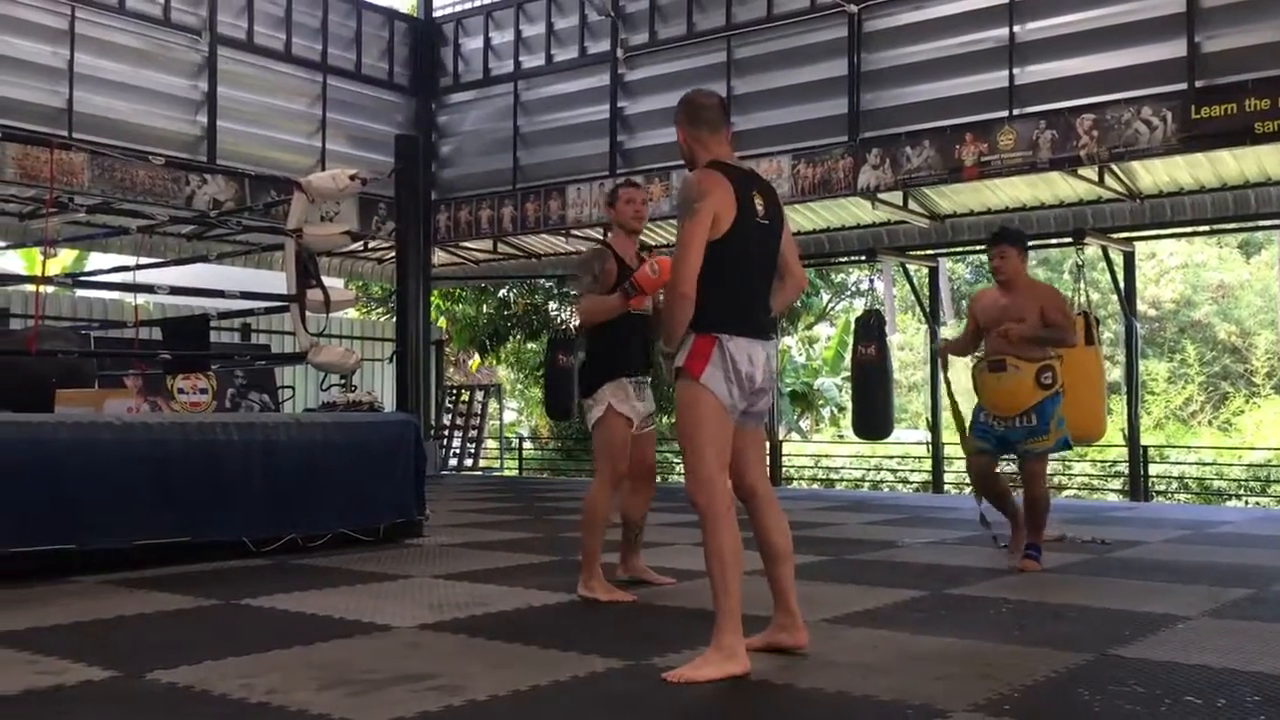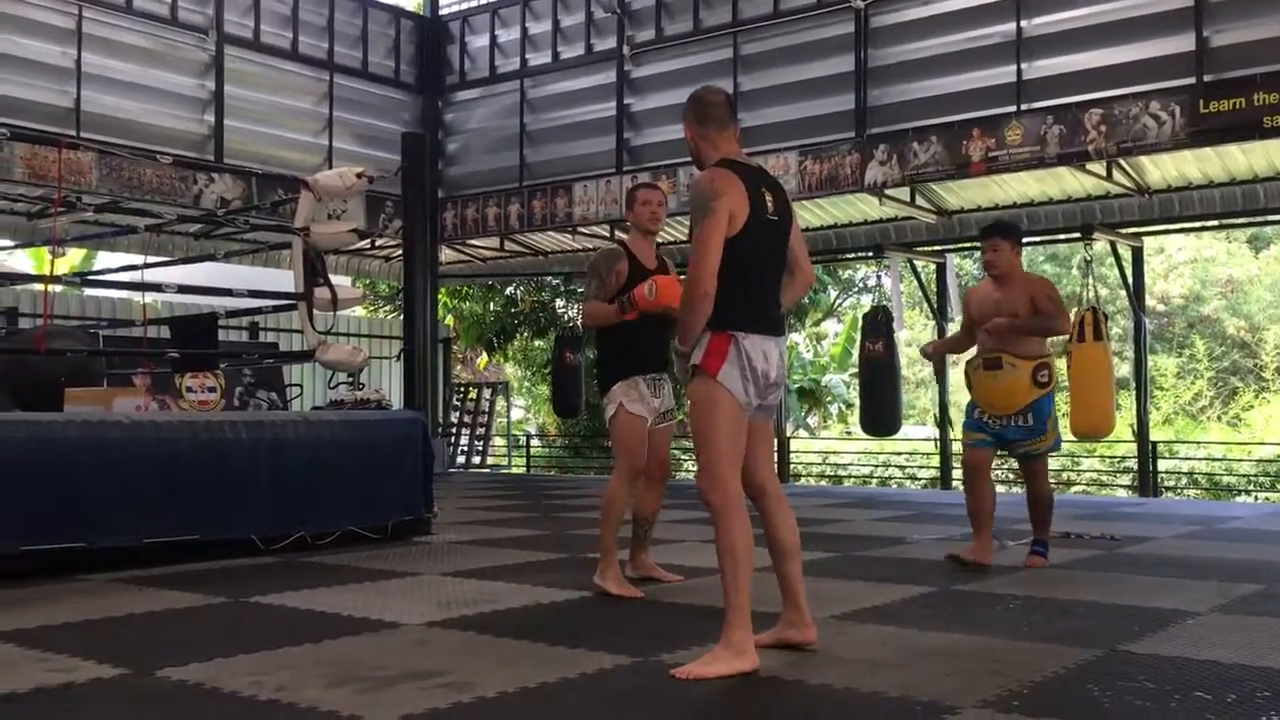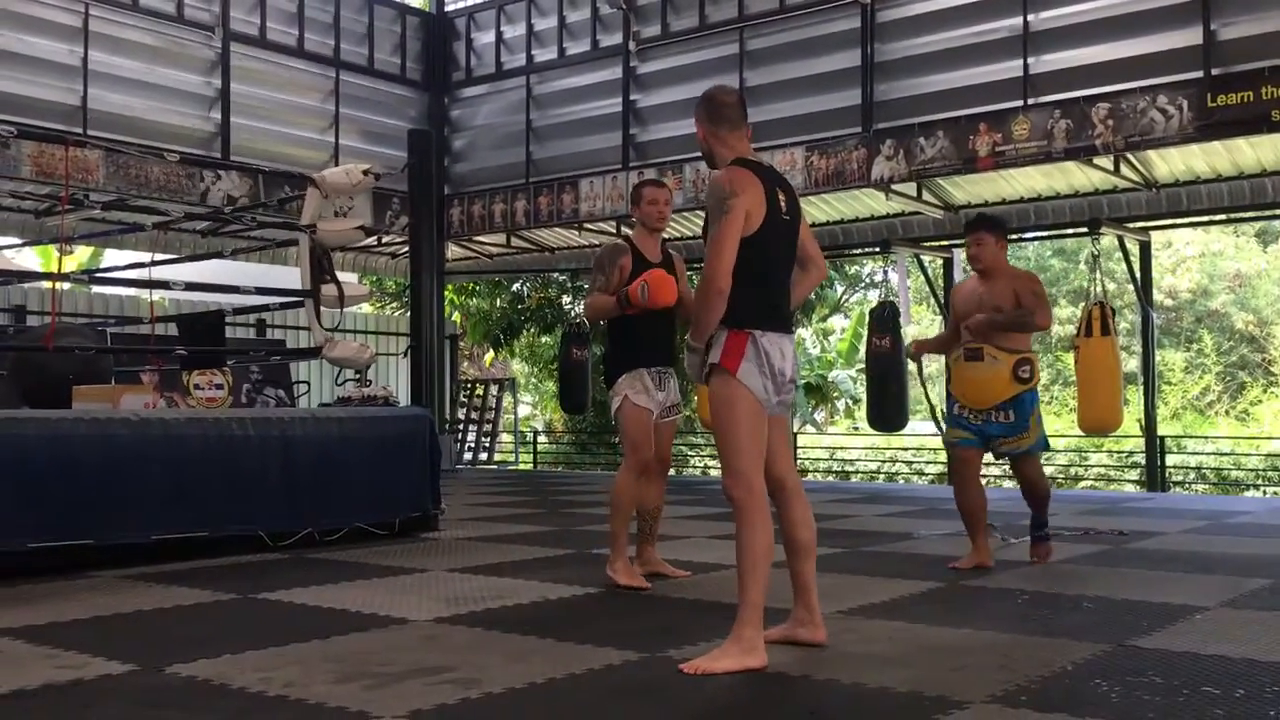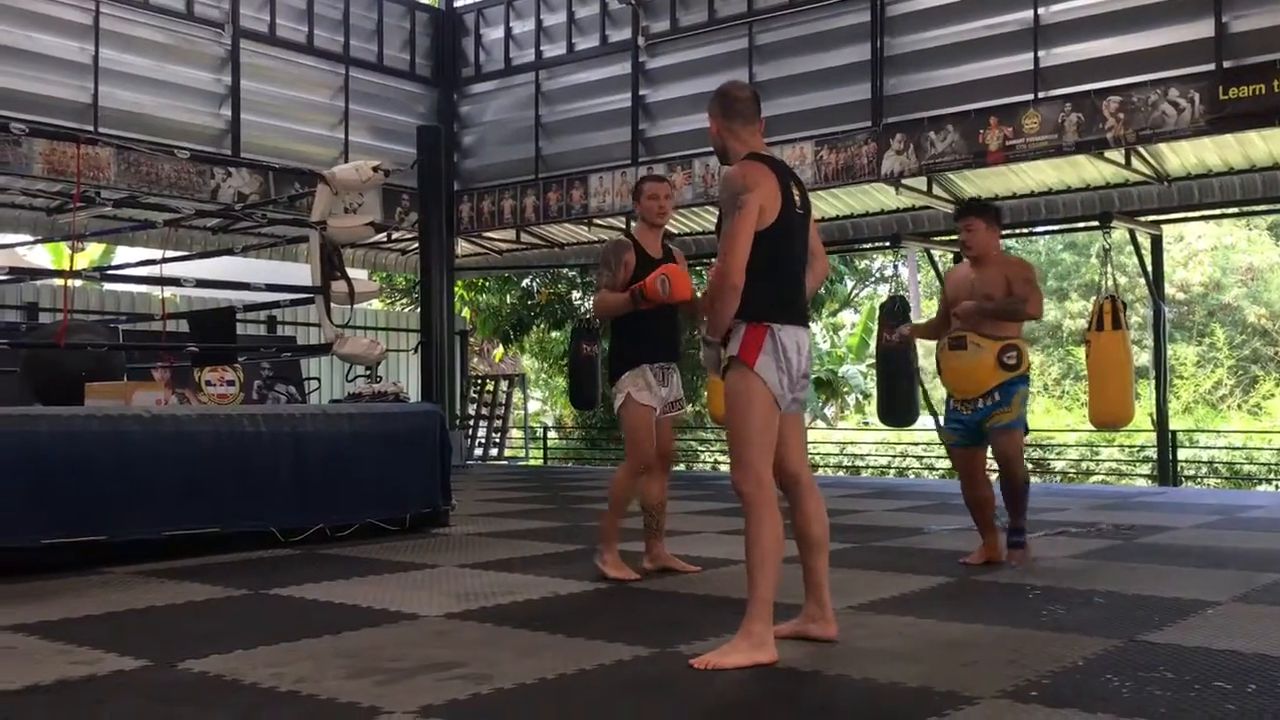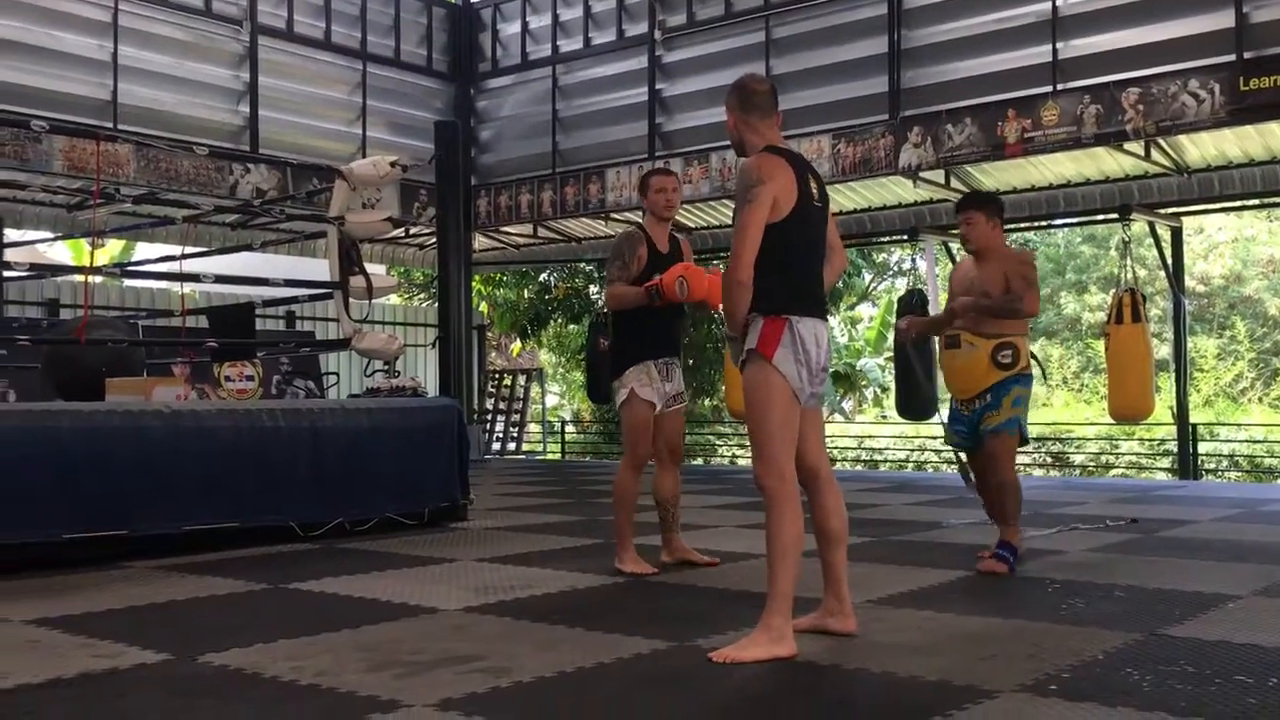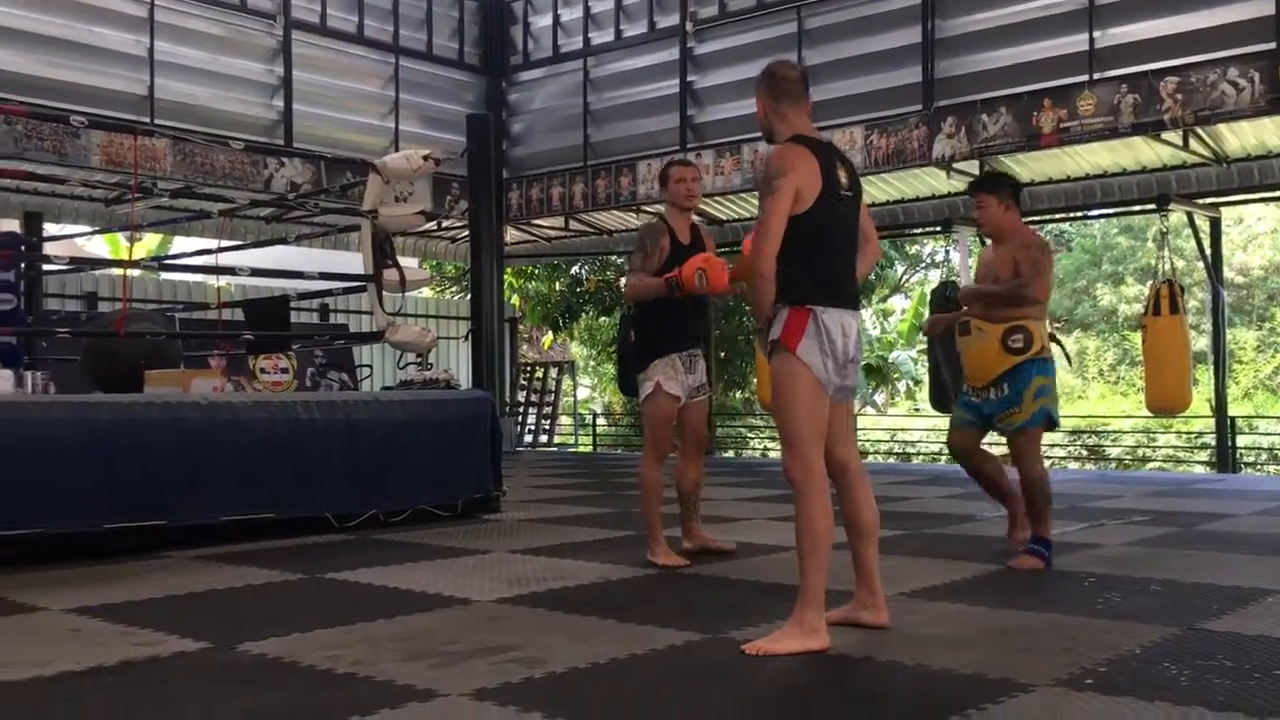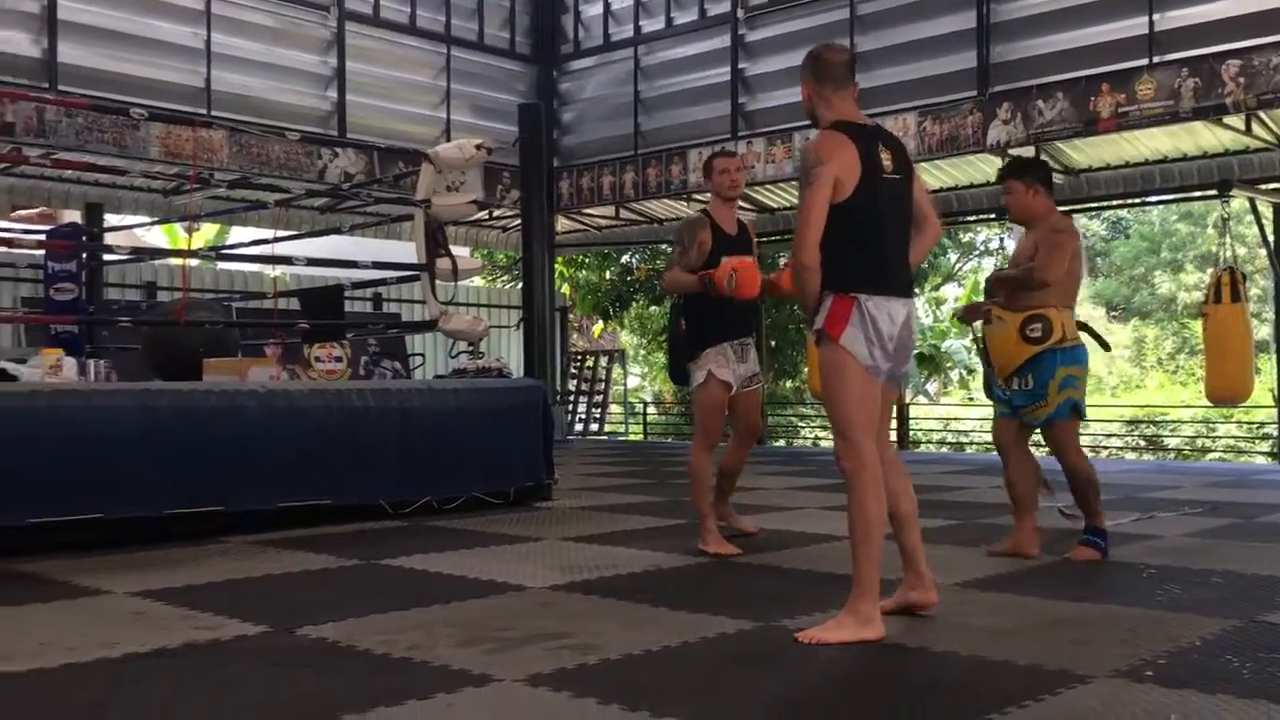
dt=0.2s
person 1, frame 1
left shoulder: (701, 186)
right shoulder: (763, 191)
left elbow: (683, 285)
right elbow: (794, 278)
left wrist: (669, 346)
left hip: (714, 349)
right hip: (758, 351)
left knee: (709, 494)
right knee: (753, 486)
left ankle: (728, 647)
right ankle: (788, 622)
person 1, frame 2
left shoulder: (713, 185)
right shoulder: (769, 187)
left elbow: (702, 284)
right elbow: (802, 272)
left wrist: (682, 346)
left hip: (727, 347)
right hip: (767, 346)
left knee: (722, 491)
right knee: (762, 484)
left ankle: (737, 643)
right ankle: (796, 618)
person 1, frame 3
left shoulder: (729, 183)
right shoulder: (778, 185)
left elbow: (717, 282)
right elbow: (814, 265)
left wrist: (696, 343)
left hip: (743, 345)
right hip: (777, 343)
left knee: (745, 488)
right knee: (782, 482)
left ankle: (747, 639)
right ankle: (807, 616)
person 1, frame 4
left shoulder: (743, 178)
right shoulder: (787, 178)
left elbow: (731, 277)
right elbow: (817, 261)
left wrist: (713, 337)
left hip: (759, 339)
right hip: (792, 336)
left knee: (755, 483)
right knee: (795, 477)
left ankle: (757, 634)
right ankle: (818, 611)
person 1, frame 5
left shoulder: (759, 170)
right shoulder: (806, 172)
left elbow: (740, 270)
right elbow: (834, 254)
left wrist: (734, 330)
left hip: (777, 332)
right hip: (811, 329)
left knee: (776, 477)
right knee: (814, 471)
left ankle: (776, 627)
right ankle: (837, 605)
person 1, frame 6
left shoulder: (783, 161)
right shoulder: (838, 162)
left elbow: (763, 264)
right elbow: (869, 242)
left wrist: (764, 321)
left hip: (805, 323)
right hip: (845, 321)
left knee: (804, 469)
right knee: (844, 464)
left ankle: (809, 621)
right ankle: (869, 598)
person 1, frame 7
left shoulder: (825, 148)
right shoulder: (891, 146)
left elbow: (807, 256)
right elbow: (930, 226)
left wrist: (812, 311)
left hip: (853, 310)
right hip: (899, 308)
left knee: (856, 457)
right knee: (879, 449)
left ankle: (864, 611)
right ankle: (916, 579)
person 2, frame 1
left shoulder: (645, 262)
right shoulder: (600, 258)
right elbow: (587, 313)
right wrist: (633, 290)
left hip: (639, 379)
right hip: (607, 380)
left knee: (643, 475)
right knee: (612, 474)
left ankle: (631, 561)
right ankle: (590, 577)
person 2, frame 2
left shoulder: (666, 265)
right shoulder: (612, 258)
right elbow: (589, 315)
right wrist: (631, 303)
left hip: (660, 377)
right hip: (624, 377)
left knee: (658, 471)
right knee: (631, 467)
left ankle: (640, 559)
right ankle: (607, 567)
person 2, frame 3
left shoulder: (674, 261)
right shoulder: (617, 253)
left elbow: (689, 312)
right elbow: (591, 308)
right wrist: (628, 298)
left hip: (665, 371)
right hip: (629, 371)
left knee: (659, 465)
right knee: (638, 459)
left ankle: (646, 555)
right ankle: (617, 557)
person 2, frame 4
left shoulder: (675, 254)
right shoulder: (620, 250)
right elbow: (601, 305)
right wrist: (641, 295)
left hip: (667, 368)
right hip: (632, 367)
left knee: (661, 462)
right knee: (638, 459)
left ankle: (655, 550)
right ankle: (607, 550)
person 2, frame 5
left shoulder: (681, 247)
right shoulder: (630, 242)
right elbow: (612, 297)
right wrist: (655, 290)
left hip: (669, 363)
right hip: (635, 363)
left knee: (670, 455)
right knee: (636, 457)
left ankle: (672, 545)
right ankle: (624, 550)
person 2, frame 6
left shoulder: (702, 238)
right shoulder: (654, 234)
left elbow: (720, 282)
right elbow: (633, 288)
right wrist: (675, 283)
left hip: (692, 353)
right hip: (659, 355)
left knee: (696, 443)
right knee: (658, 449)
left ankle: (692, 529)
right ankle: (656, 542)
person 2, frame 7
left shoulder: (747, 231)
right shoulder: (697, 228)
right elbow: (670, 281)
right wrist: (709, 279)
left hip: (745, 343)
right hip: (710, 346)
left knee: (748, 431)
right knee: (707, 437)
left ankle: (721, 506)
right ankle: (707, 530)
person 3, frame 1
left shoulder: (1044, 294)
right shoulder: (980, 300)
left elbow: (1070, 336)
right elbow: (970, 341)
left wrist: (1025, 333)
right wrist: (948, 347)
left hip: (1034, 397)
right hip: (992, 399)
left knee: (1033, 473)
right knee: (978, 468)
left ankle: (1032, 546)
right ankle: (1018, 524)
person 3, frame 2
left shoulder: (1037, 287)
right shoulder: (974, 295)
left elbow: (1062, 324)
right elbow: (966, 336)
left wrist: (1011, 325)
right wrist: (939, 346)
left hip: (1029, 396)
right hip: (986, 396)
left knee: (1034, 473)
right knee: (974, 465)
left ankle: (1039, 544)
right ankle: (982, 545)
person 3, frame 3
left shoulder: (1022, 281)
right shoulder: (961, 289)
left elbow: (1042, 320)
left wrist: (990, 321)
right wrist: (923, 346)
left hip: (1012, 392)
right hip: (967, 394)
left knee: (1028, 470)
right knee: (961, 467)
left ankle: (1039, 527)
right ankle: (979, 549)
person 3, frame 4
left shoulder: (1015, 268)
right shoulder: (953, 277)
left elbow: (1033, 308)
right elbow: (943, 324)
left wrist: (980, 308)
right wrist: (913, 331)
left hip: (1004, 378)
right hip: (962, 384)
left knee: (1008, 452)
right knee: (967, 464)
left ankle: (1017, 529)
right ankle: (989, 541)
person 3, frame 5
left shoulder: (1016, 262)
right shoulder: (960, 269)
left elbow: (1028, 305)
left wrist: (976, 303)
right wrist: (918, 324)
left hip: (1004, 378)
right hip: (967, 382)
left knee: (999, 457)
right knee: (979, 464)
left ankle: (1008, 546)
right ankle: (1007, 532)
person 3, frame 6
left shoulder: (1030, 245)
right shoulder: (989, 252)
left elbow: (1030, 291)
left wrist: (978, 290)
right wrist: (949, 320)
left hip: (1020, 365)
right hip: (985, 369)
left knee: (1025, 451)
right knee: (961, 443)
left ankle: (1040, 541)
right ankle: (1018, 513)
person 3, frame 7
left shoulder: (1057, 230)
right shoulder: (1031, 236)
left elbow: (1044, 275)
left wrist: (1000, 279)
right wrist: (987, 308)
left hip: (1049, 353)
right hip: (1025, 357)
left knee: (1064, 443)
right knee: (1008, 441)
left ankle: (1095, 532)
right ankle: (1025, 534)
